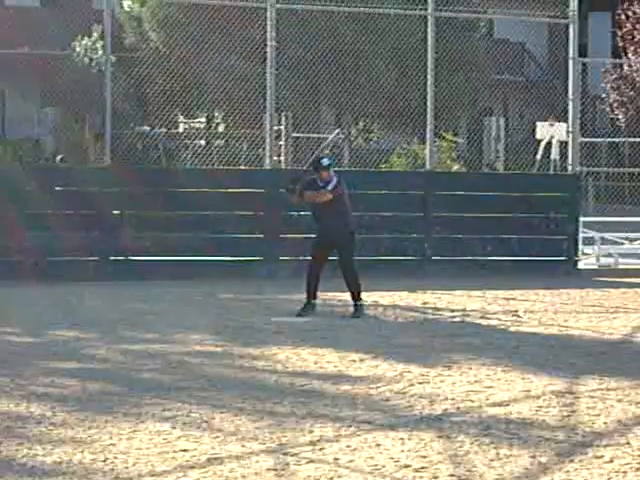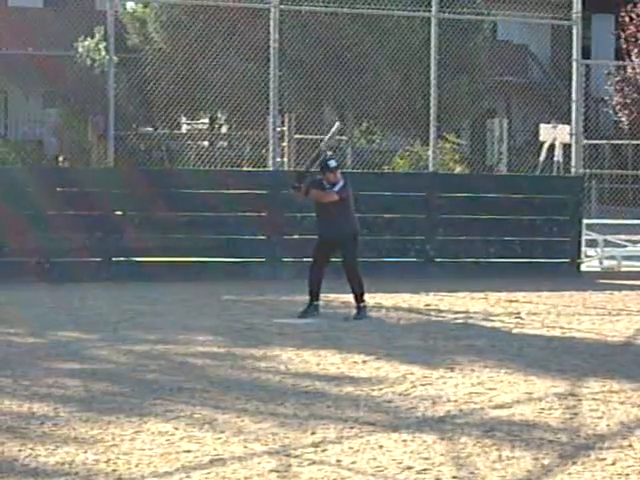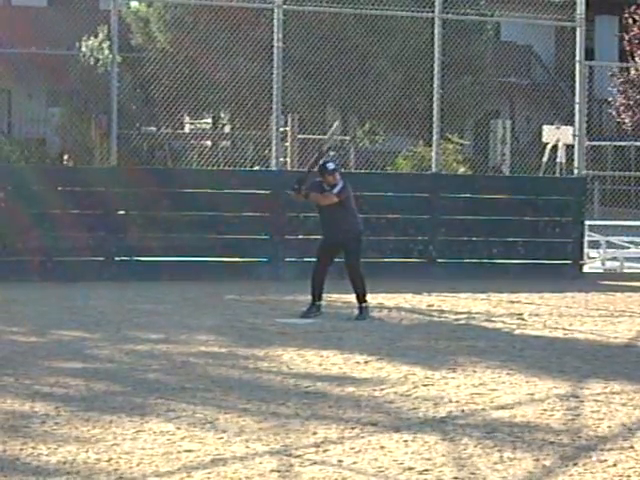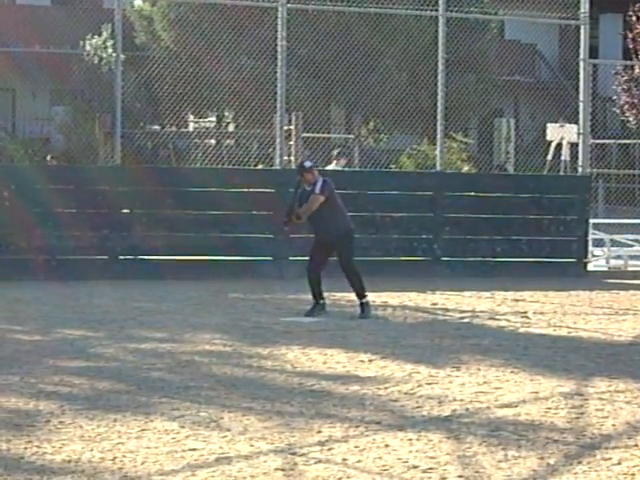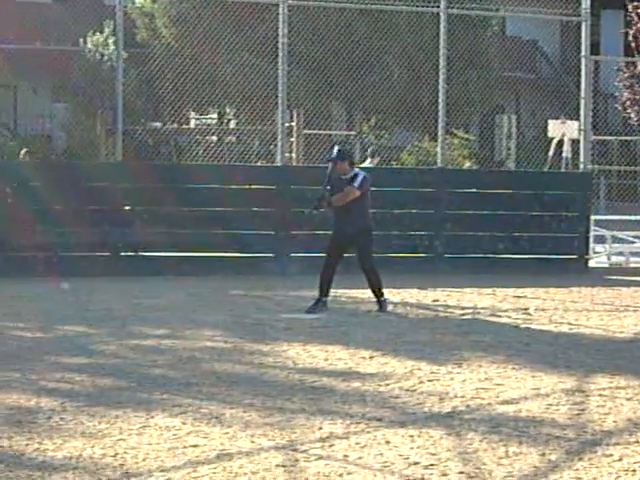
dt=1s
person 1, frame 1
left shoulder: (336, 181)
right shoulder: (311, 183)
left elbow: (320, 197)
right elbow: (296, 197)
left wrist: (302, 193)
right wrist: (295, 189)
left hip: (344, 232)
right hip: (324, 233)
left knee: (347, 267)
right knee: (314, 267)
left ankle: (358, 303)
right ankle: (310, 303)
person 1, frame 2
left shoulder: (343, 184)
right shoulder: (316, 182)
left elbow: (325, 197)
right elbow: (301, 193)
left wrist: (306, 190)
right wrist: (299, 186)
left hip: (348, 234)
right hip: (326, 235)
left knee: (350, 268)
right knee: (316, 267)
left ankle: (361, 305)
right ankle: (313, 304)
person 1, frame 3
left shoulder: (343, 186)
right shoulder: (317, 184)
left elbow: (323, 200)
right elbow: (301, 194)
left wrist: (305, 193)
right wrist: (299, 189)
left hip: (351, 235)
right hip: (330, 235)
left knee: (353, 269)
right knee: (319, 269)
left ankle: (363, 306)
right ankle: (316, 304)
person 1, frame 4
left shoulder: (324, 183)
right shoulder: (302, 194)
left elbow: (312, 205)
right elbow: (301, 216)
left wrist: (297, 215)
right wrist: (294, 217)
left hip: (343, 233)
right hip: (322, 237)
left knee: (348, 266)
right knee: (312, 269)
left ankle: (364, 302)
right ankle: (319, 303)
person 1, frame 5
left shoulder: (362, 178)
right shoulder: (334, 179)
left elbow: (347, 196)
right elbow: (332, 201)
left wrist: (328, 202)
right wrist: (326, 201)
left hip: (361, 230)
right hip: (341, 230)
left knee: (367, 265)
right knee: (329, 264)
left ankle: (381, 299)
right ankle: (322, 300)
